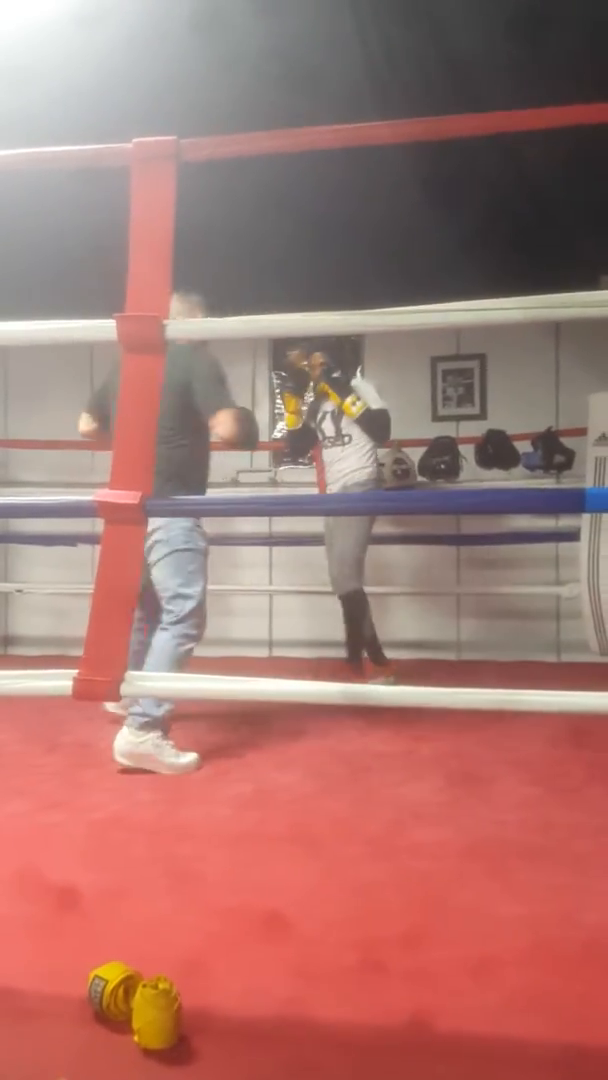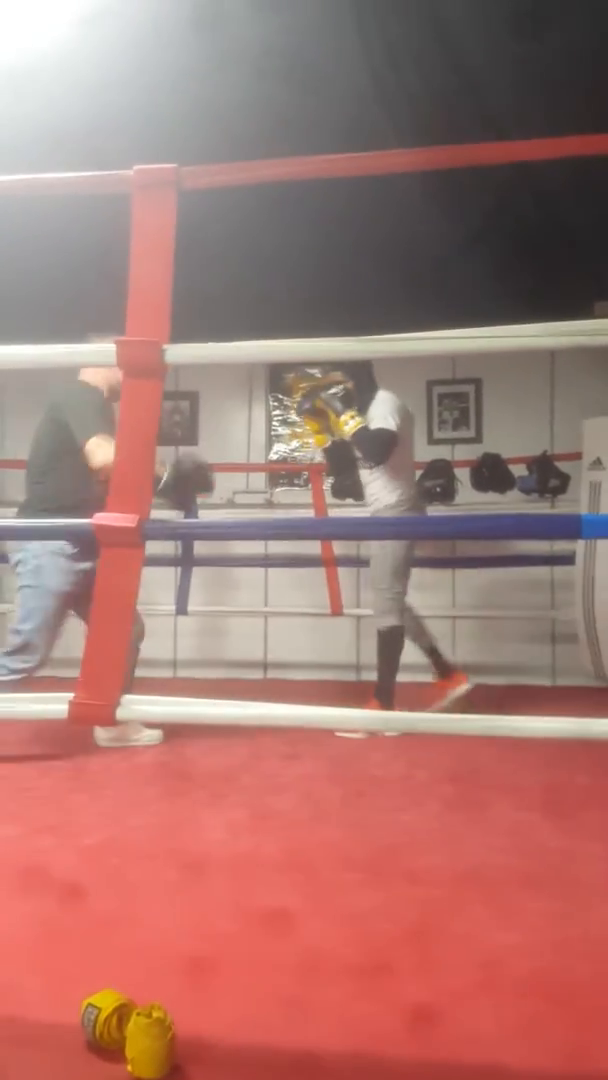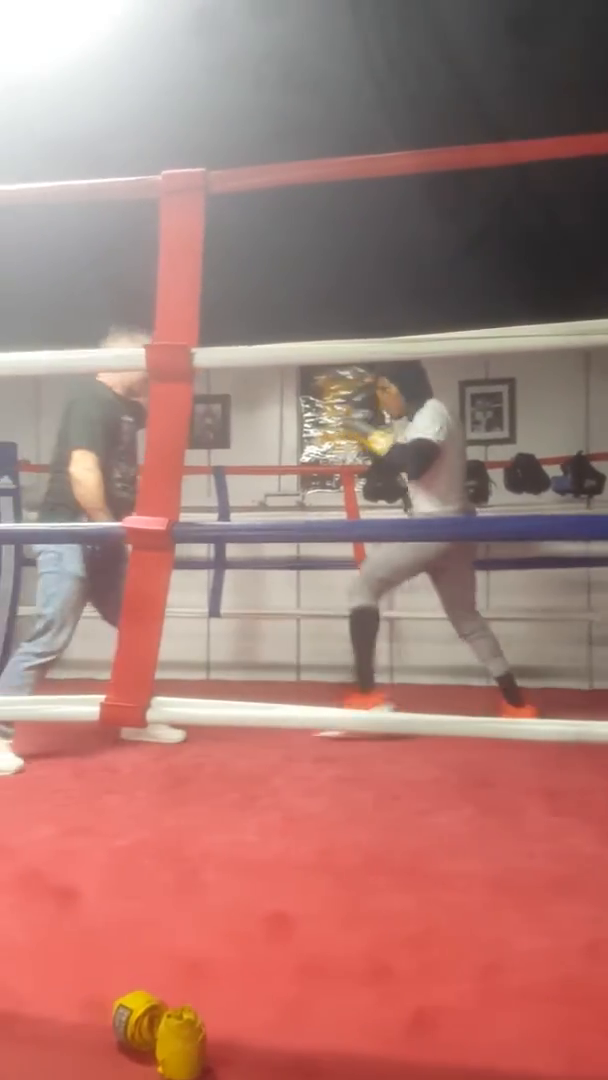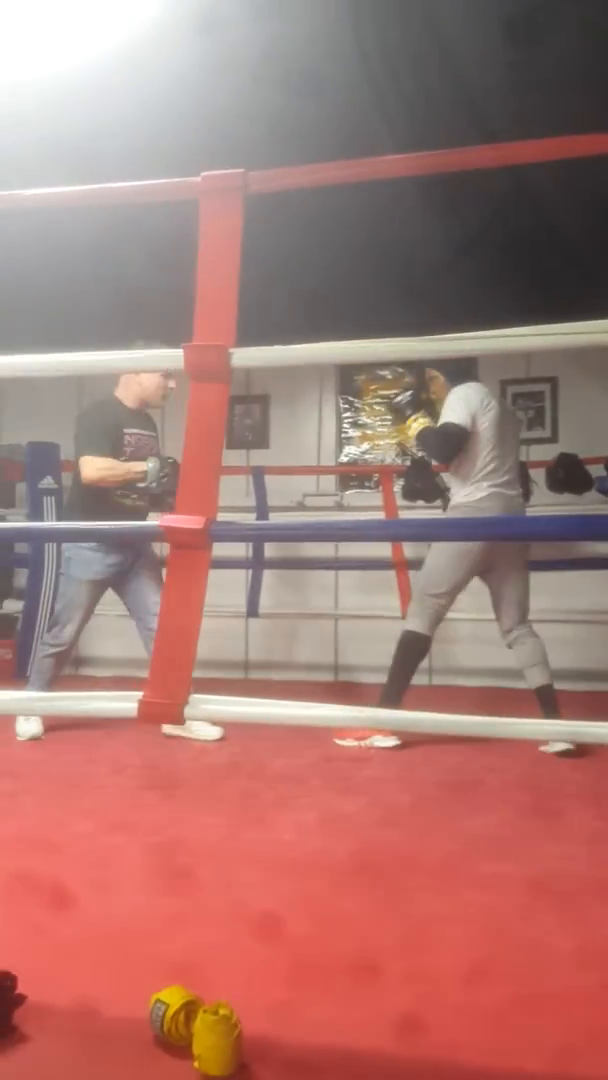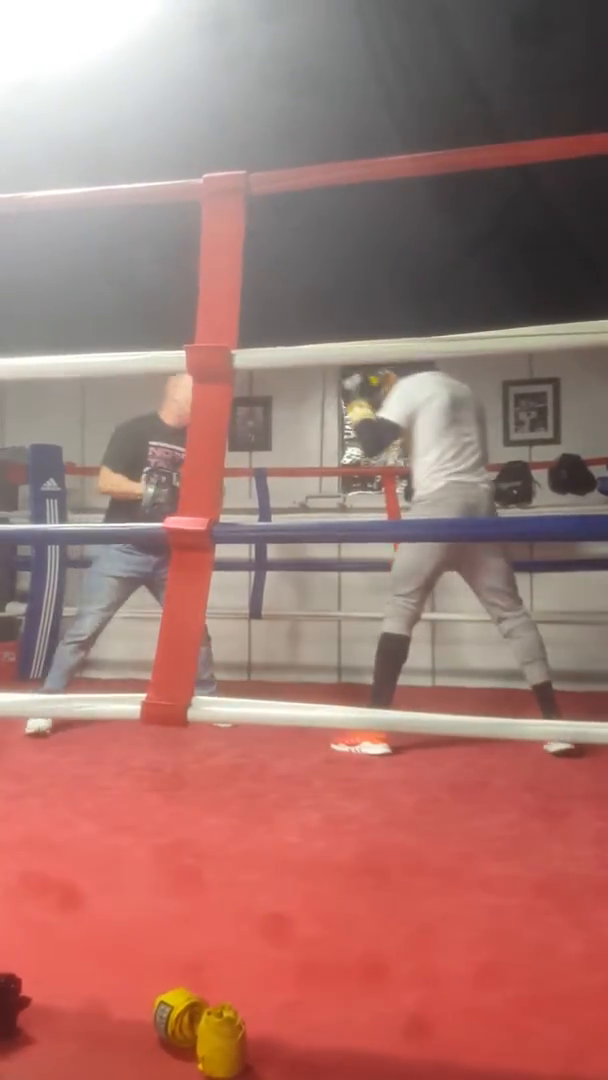
dt=0.5s
person 1, frame 1
left shoulder: (126, 367)
right shoulder: (198, 361)
left elbow: (87, 426)
right elbow: (228, 429)
right wrist: (245, 419)
left knee: (150, 608)
right knee: (183, 615)
left ankle: (131, 695)
right ankle: (142, 730)
person 1, frame 2
left shoulder: (90, 405)
right shoulder: (81, 399)
right elbow: (104, 456)
right wrist: (163, 477)
left hip: (77, 546)
right hip: (48, 545)
left knee: (126, 630)
left ankle: (112, 722)
person 1, frame 3
left shoulder: (123, 405)
right shoulder: (94, 400)
left elbow: (153, 409)
right elbow: (82, 471)
right wrist: (106, 526)
left hip: (102, 539)
right hip: (70, 538)
right knee: (49, 639)
person 1, frame 4
left shoulder: (147, 423)
right shoulder: (100, 415)
right elbow: (92, 472)
left wrist: (167, 488)
right wrist: (148, 469)
left hip: (134, 545)
right hip: (89, 545)
left knee: (162, 626)
right knee: (63, 633)
person 1, frame 5
right shoulder: (135, 431)
right elbow: (106, 481)
right wrist: (150, 491)
left hip: (168, 553)
right hip: (123, 549)
right knee: (85, 627)
left ankle: (207, 700)
person 2, frame 1
left shoulder: (360, 387)
right shoulder: (317, 404)
left elbow: (381, 432)
right elbow: (294, 449)
left wrist: (343, 391)
right wrist: (292, 400)
left hip: (360, 490)
right hip: (335, 495)
left knee: (345, 572)
right knee: (342, 579)
left ankle: (355, 665)
right ankle: (377, 662)
person 2, frame 2
left shoulder: (384, 402)
right shoulder: (365, 408)
left elbow: (377, 450)
right elbow: (341, 464)
left wrist: (341, 412)
right wrist: (318, 423)
left hip: (395, 513)
right hip: (388, 514)
left knee: (385, 604)
right knee: (391, 602)
left ankle: (383, 707)
right ankle: (448, 677)
person 2, frame 3
left shoulder: (431, 415)
right shoulder: (423, 419)
left elbow: (413, 461)
right elbow: (401, 466)
left wrist: (376, 435)
left knee: (364, 587)
right knee: (466, 618)
left ankle: (366, 695)
right ankle: (517, 705)
person 2, frame 4
left shoulder: (464, 395)
right shoulder: (497, 404)
left elbow: (444, 449)
left wrist: (414, 418)
left hip: (474, 515)
right hip: (512, 518)
left knee: (423, 611)
right knee: (516, 626)
right ankle: (555, 724)
person 2, frame 5
left shoulder: (410, 386)
right shoulder: (461, 391)
left elbow: (372, 444)
left wrist: (358, 402)
left hip: (438, 506)
right hip: (479, 505)
left knee: (401, 609)
right knee: (511, 612)
left ankle: (374, 729)
right ankle: (554, 722)
